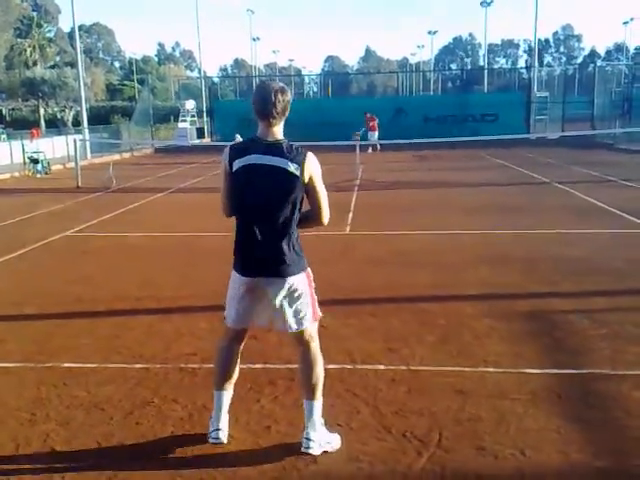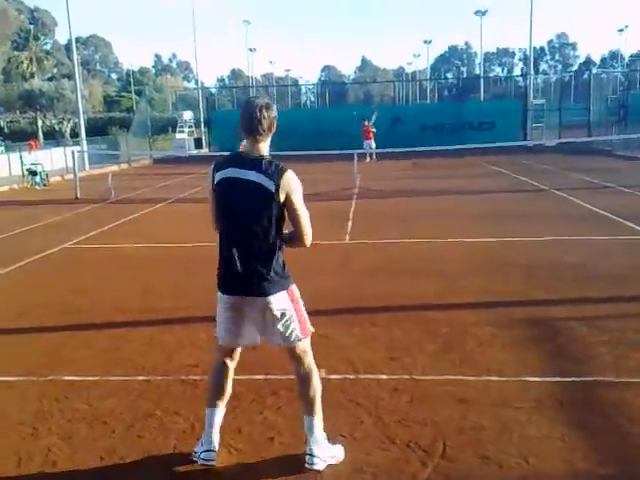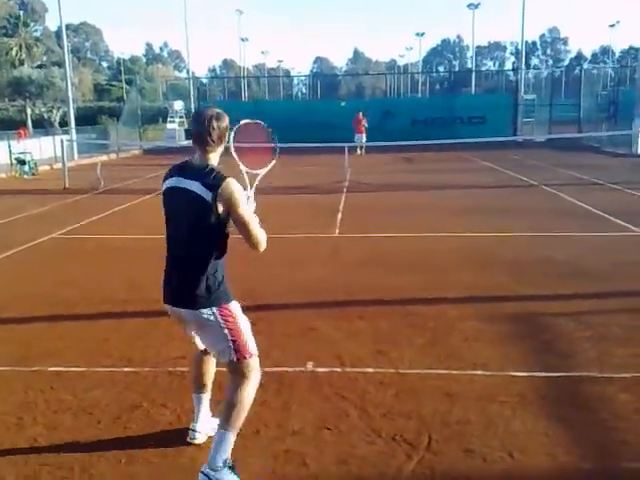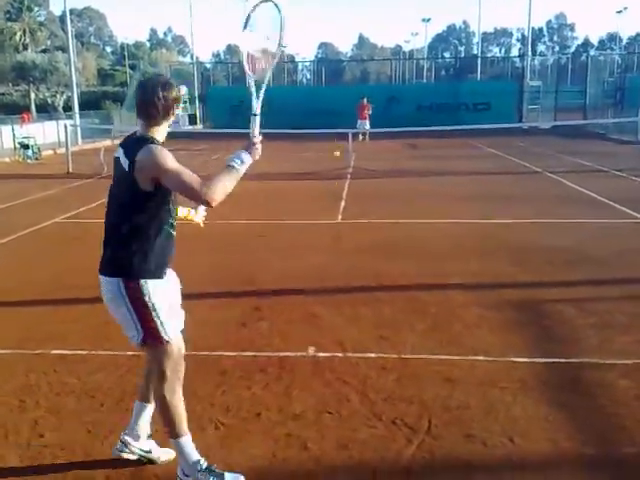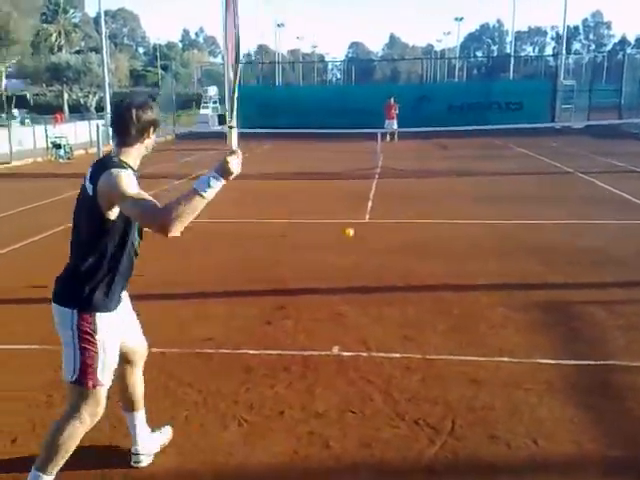
dt=0.3s
person 1, frame 1
left shoulder: (233, 155)
right shoulder: (304, 160)
left elbow: (228, 209)
right elbow: (321, 217)
left hip: (247, 268)
right hip: (288, 269)
left knee: (232, 338)
right knee: (308, 344)
left ankle: (218, 423)
right ankle: (314, 432)
person 1, frame 2
left shoulder: (220, 170)
right shoulder: (284, 178)
right elbow: (303, 239)
left hip: (230, 287)
right hip: (271, 288)
left knee: (226, 355)
right knee: (303, 360)
left ankle: (207, 445)
right ankle: (317, 447)
person 1, frame 3
left shoulder: (172, 177)
right shoulder: (225, 187)
right elbow: (258, 243)
right wrist: (250, 217)
left hip: (175, 294)
right hip: (208, 298)
left knee: (206, 347)
right knee: (247, 373)
left ankle: (200, 422)
person 1, frame 4
left shoulder: (134, 147)
right shoulder: (152, 154)
right elbow: (208, 196)
left wrist: (180, 211)
right wrist: (244, 157)
left hip: (150, 272)
right hip: (132, 278)
left knee: (168, 354)
right knee: (170, 364)
left ankle: (133, 438)
person 1, frame 5
left shoulder: (115, 170)
right shoulder: (115, 178)
left elbow: (144, 212)
right elbow: (166, 223)
right wrist: (216, 178)
left hip: (106, 296)
right hip: (86, 307)
left knee: (134, 354)
right knee: (89, 404)
left ankle: (142, 442)
